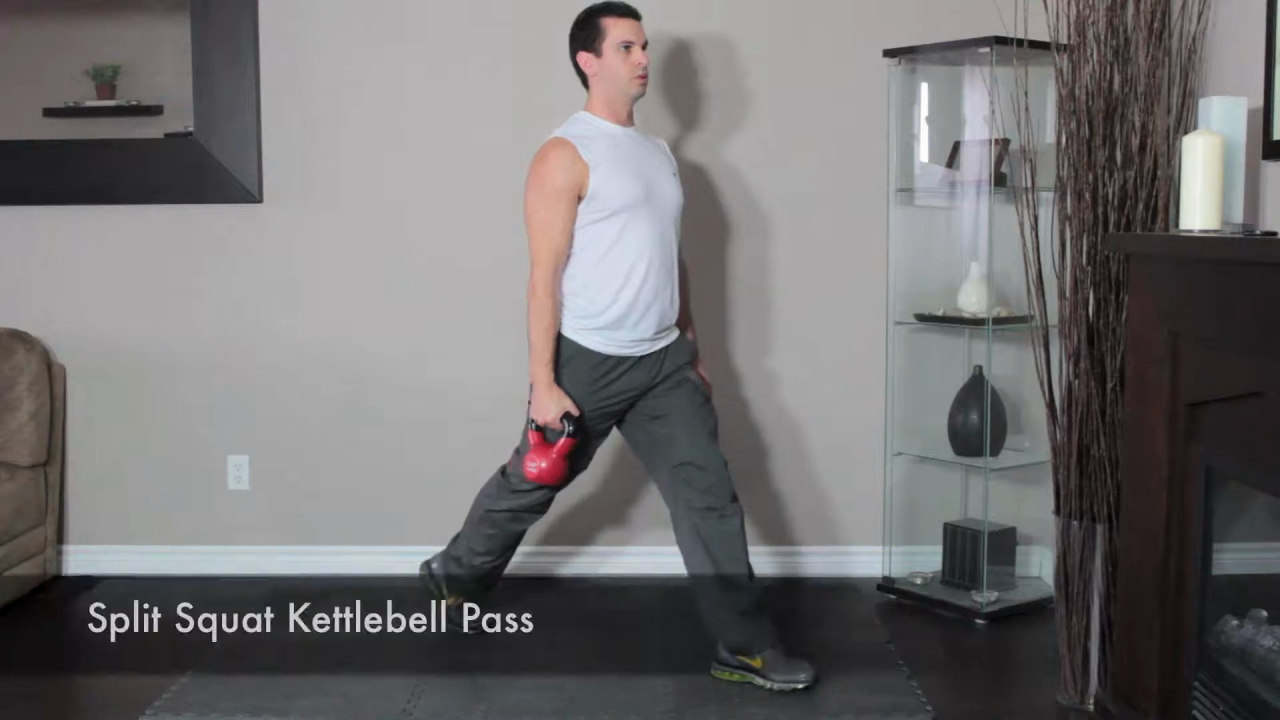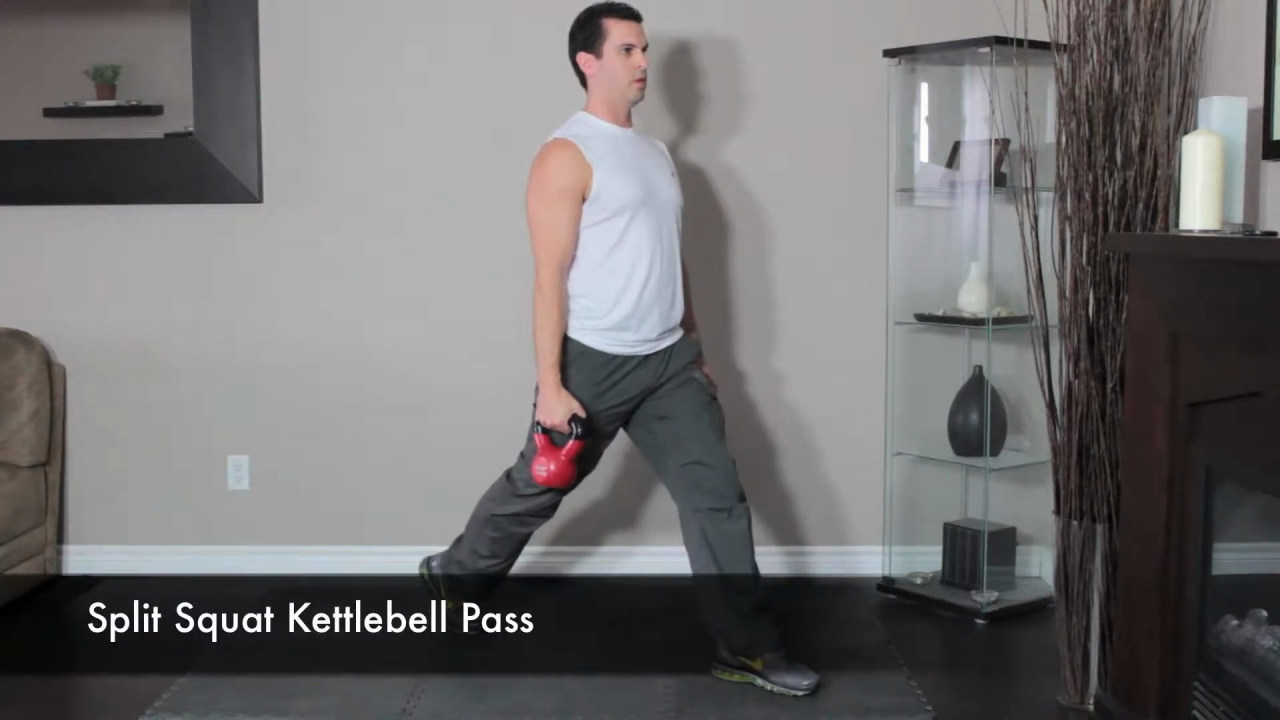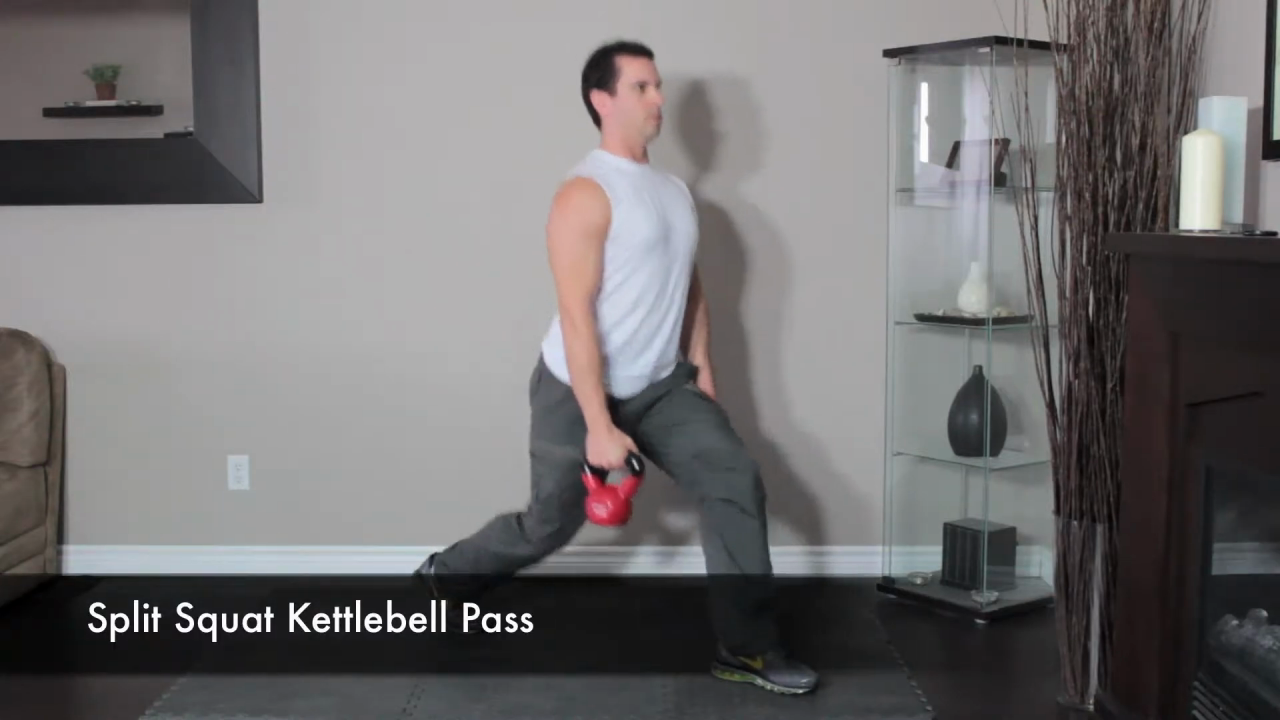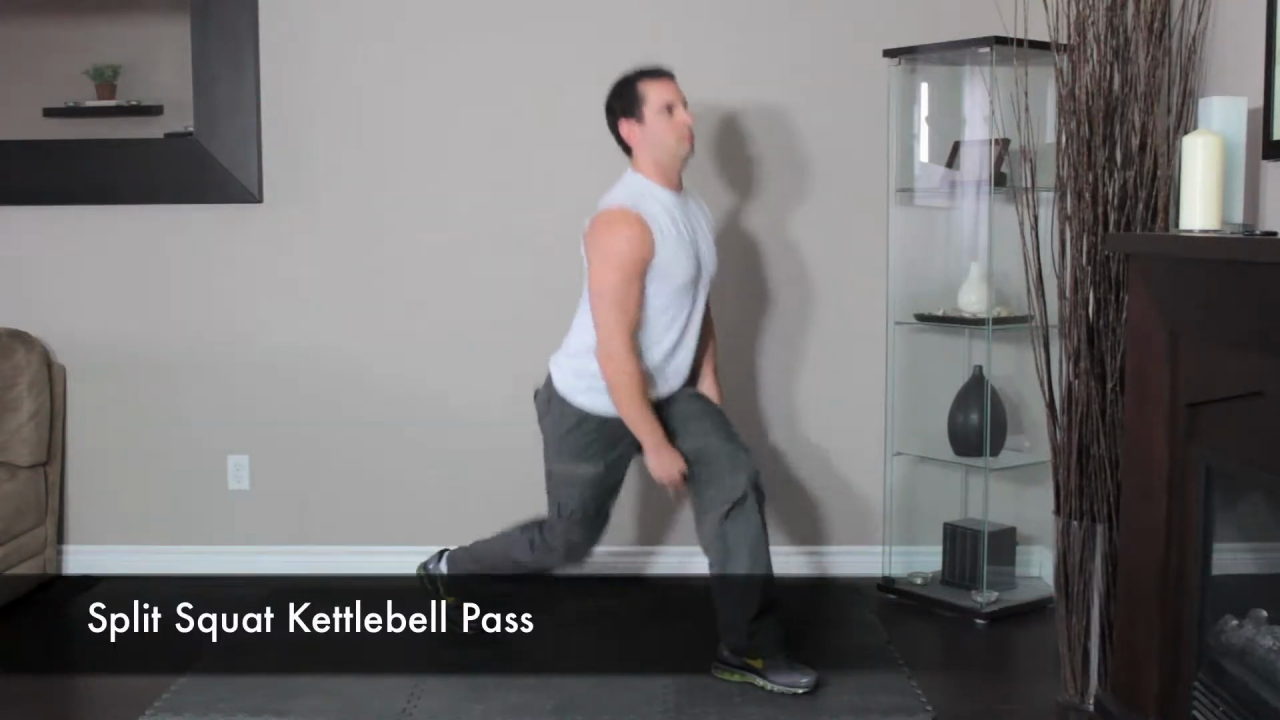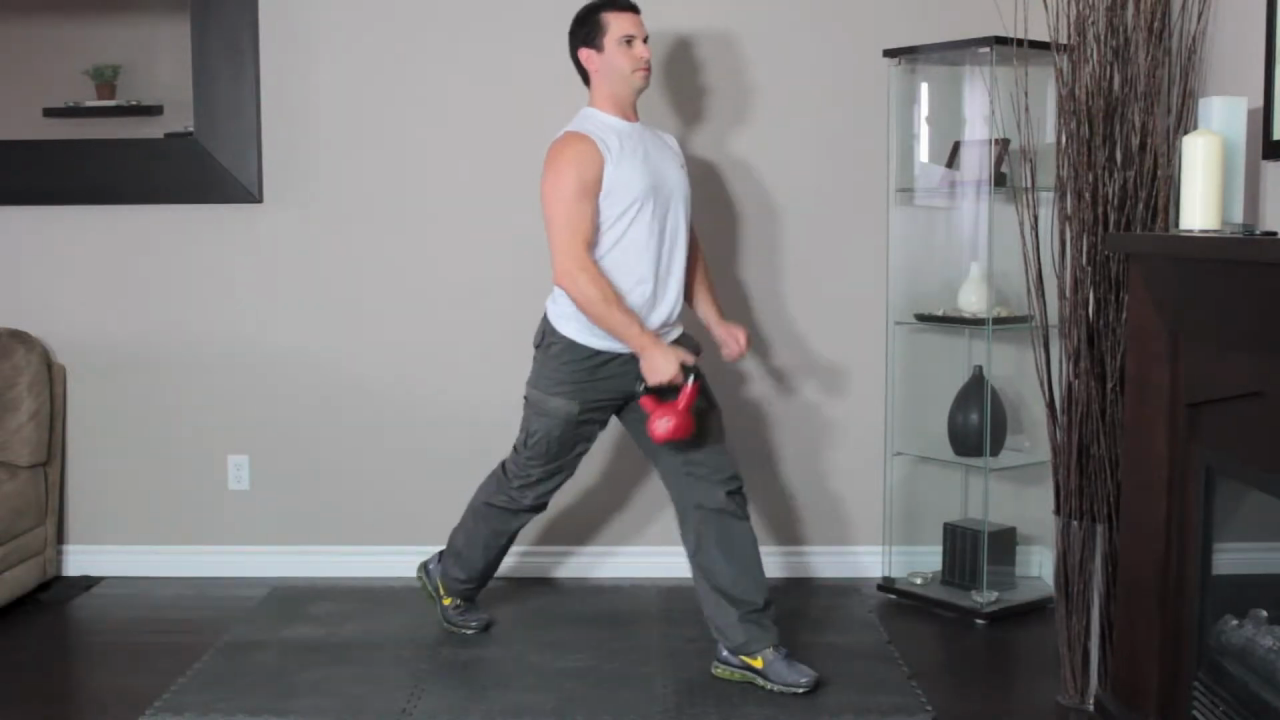
dt=1s
person 1, frame 1
left shoulder: (658, 153)
right shoulder: (565, 155)
right elbow: (544, 275)
left wrist: (692, 350)
right wrist: (542, 382)
left hip: (663, 361)
right hip: (587, 361)
left knee: (708, 492)
right knee: (530, 486)
left ankle: (745, 645)
right ankle: (454, 577)
person 1, frame 2
left shoulder: (655, 152)
right shoulder: (566, 156)
right elbow: (550, 277)
left wrist: (694, 350)
right wrist: (550, 385)
left hip: (669, 360)
right hip: (593, 361)
left knee: (716, 494)
right knee: (537, 489)
left ankle: (747, 648)
right ankle: (453, 576)
person 1, frame 3
left shoulder: (673, 189)
right shoulder: (586, 194)
left elbow: (690, 291)
right elbow: (577, 318)
left wrist: (705, 384)
right wrist: (598, 424)
left hip: (659, 384)
right hip: (577, 387)
left knee: (737, 479)
right knee: (549, 523)
left ankle: (745, 648)
right ankle: (441, 577)
person 1, frame 4
left shoulder: (694, 211)
right shoulder: (624, 221)
left elbow: (697, 315)
right elbow: (615, 350)
left wrist: (709, 400)
right wrist: (654, 446)
left hip: (667, 392)
right hip: (589, 404)
left knee: (735, 484)
right knee: (565, 544)
left ankle: (748, 647)
right ankle: (451, 572)
person 1, frame 5
left shoulder: (664, 145)
right shoulder: (580, 148)
left elbow: (685, 245)
right elbow: (571, 267)
left wrist: (713, 320)
right wrist: (645, 348)
left hip: (660, 352)
right hip: (585, 352)
left knee: (714, 485)
right knee: (529, 479)
left ankle: (748, 646)
right ankle: (449, 577)
